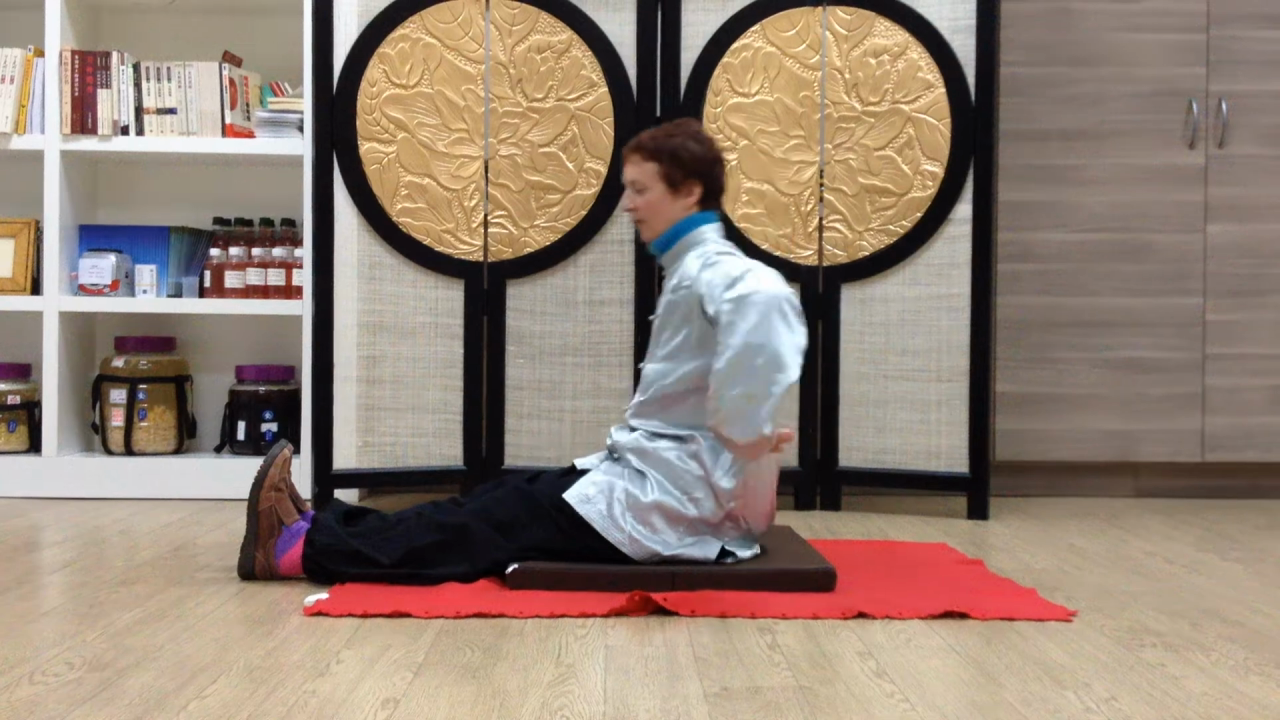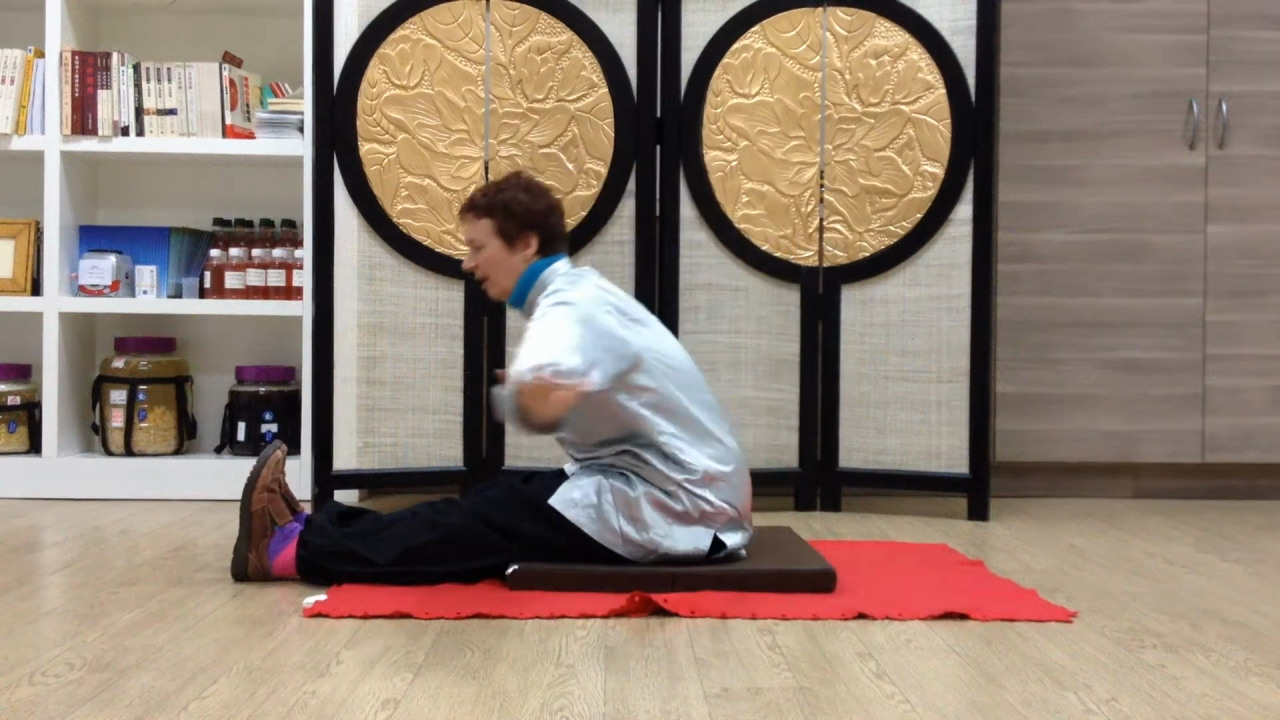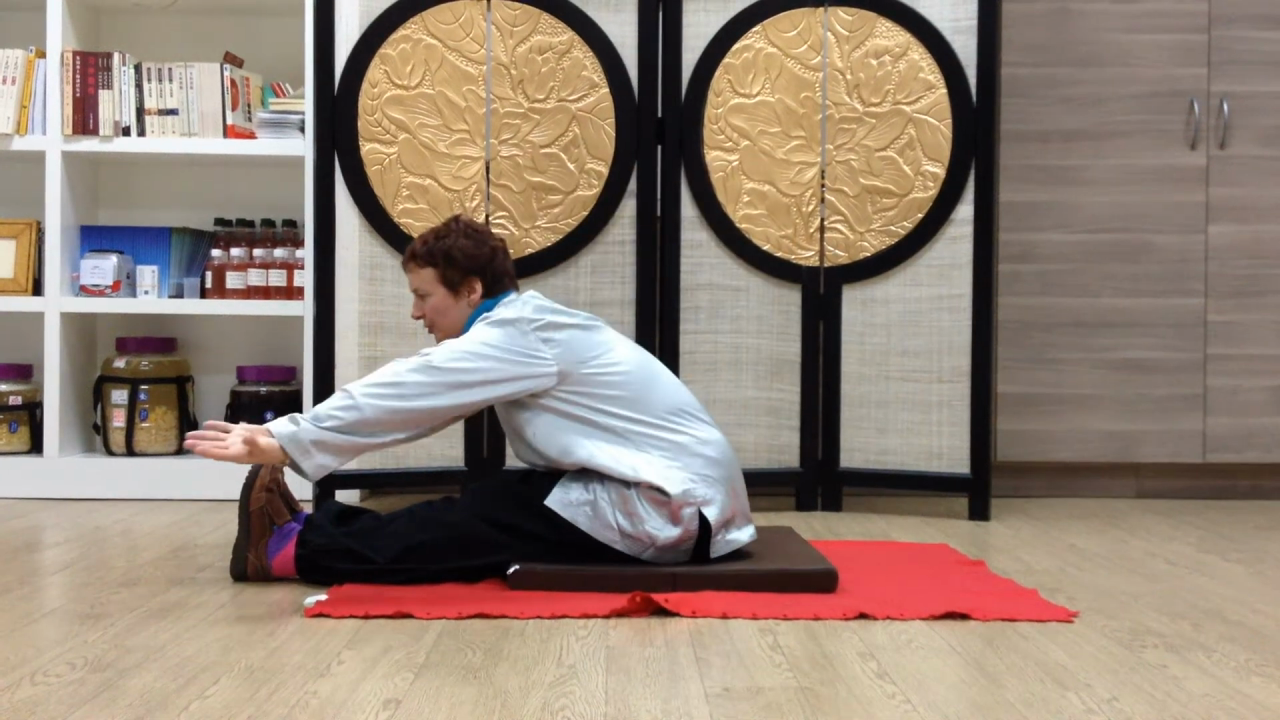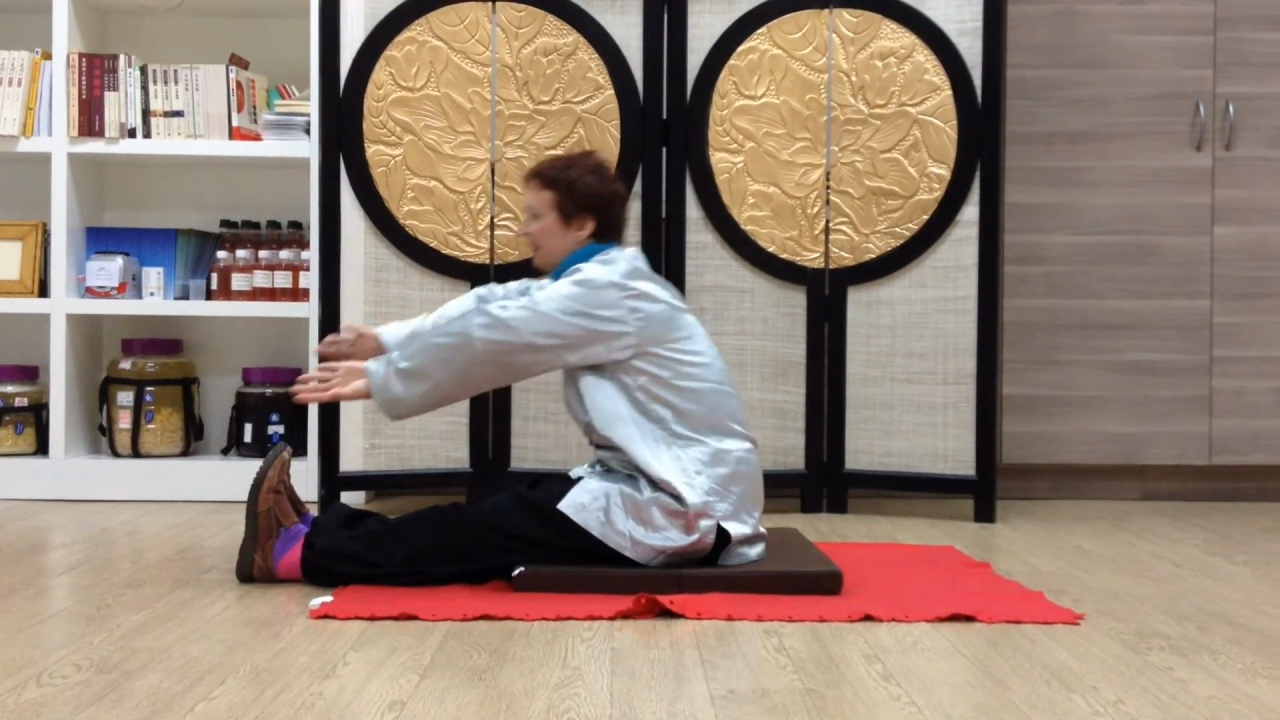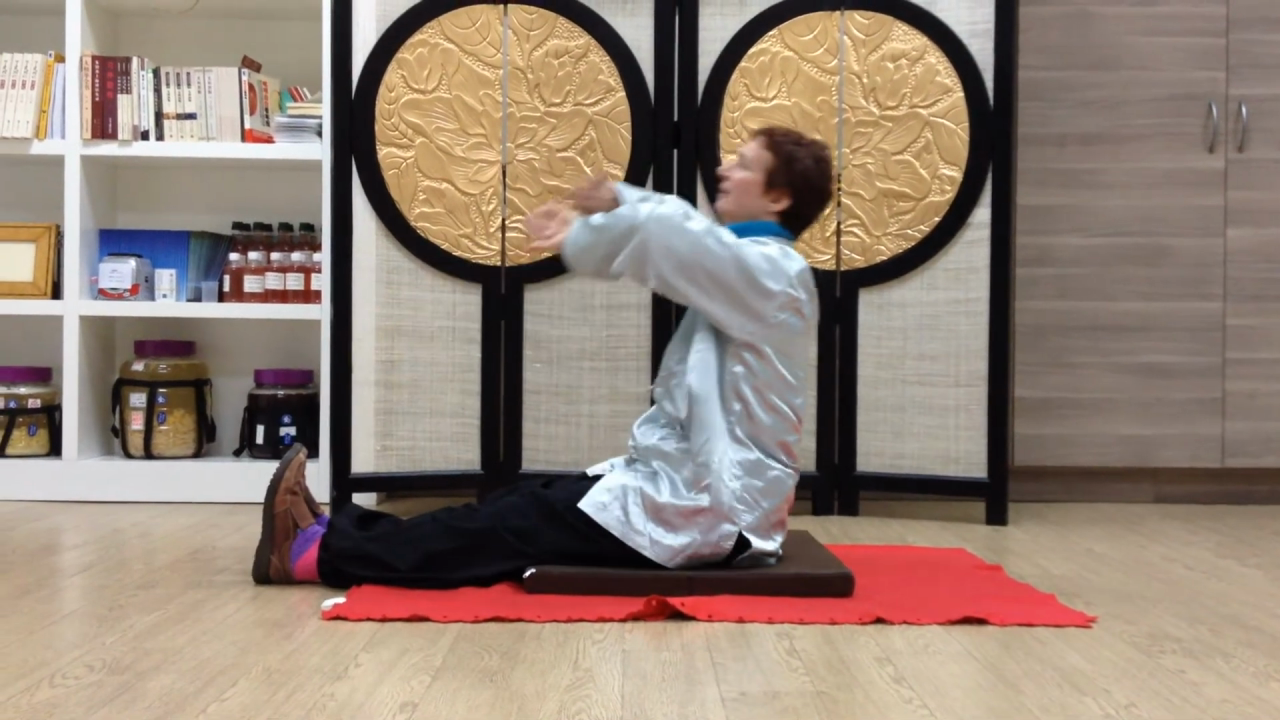
dt=0.7s
person 1, frame 1
left shoulder: (712, 270)
right shoulder: (694, 266)
left elbow: (768, 307)
left wrist: (743, 427)
left hip: (681, 505)
right hip: (669, 484)
left knee: (493, 525)
right knee: (498, 502)
left ankle: (300, 548)
right ankle: (323, 530)
person 1, frame 2
left shoulder: (569, 309)
right shoulder: (576, 291)
left elbow: (551, 364)
left wrist: (537, 398)
left hip: (675, 506)
right hip: (678, 492)
left knee: (484, 523)
right knee: (492, 501)
left ankle: (297, 549)
right ankle: (313, 531)
person 1, frame 3
left shoulder: (518, 335)
right shoulder: (522, 326)
left elbow: (407, 392)
right elbow: (417, 396)
left wrist: (284, 440)
right wrist: (288, 437)
left hip: (667, 507)
right hip: (671, 490)
left knee: (474, 526)
right knee: (483, 504)
left ankle: (293, 550)
right ankle: (311, 531)
person 1, frame 4
left shoulder: (606, 292)
right shoulder: (603, 280)
left elbow: (488, 340)
right elbow: (491, 309)
left wrist: (380, 378)
right wrist: (383, 341)
left hip: (683, 509)
right hip: (675, 488)
left knee: (492, 531)
right knee: (501, 510)
left ankle: (299, 552)
right ankle: (316, 535)
person 1, frame 5
left shoulder: (769, 273)
right shoulder: (758, 268)
left elbow: (664, 235)
right elbow: (675, 238)
left wrist: (597, 215)
right wrist: (599, 214)
left hip: (705, 512)
right hip: (691, 487)
left knee: (509, 530)
right knee: (517, 506)
left ankle: (312, 553)
right ankle: (333, 533)
